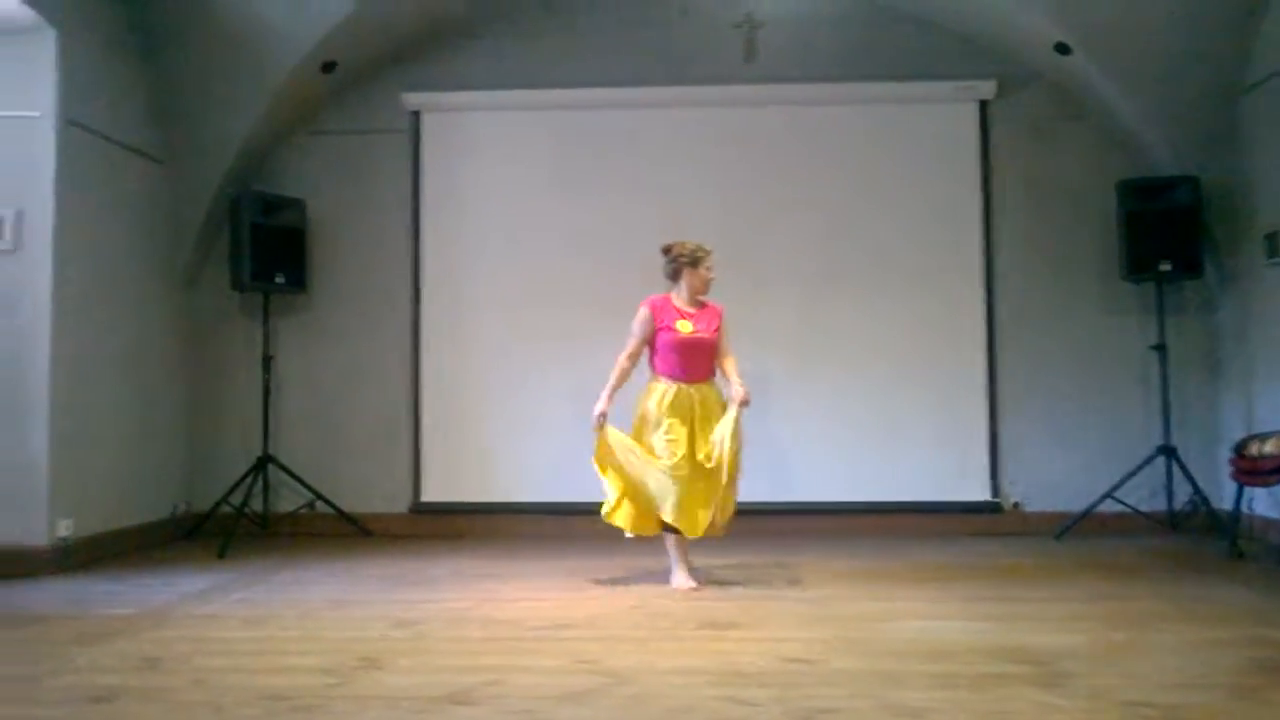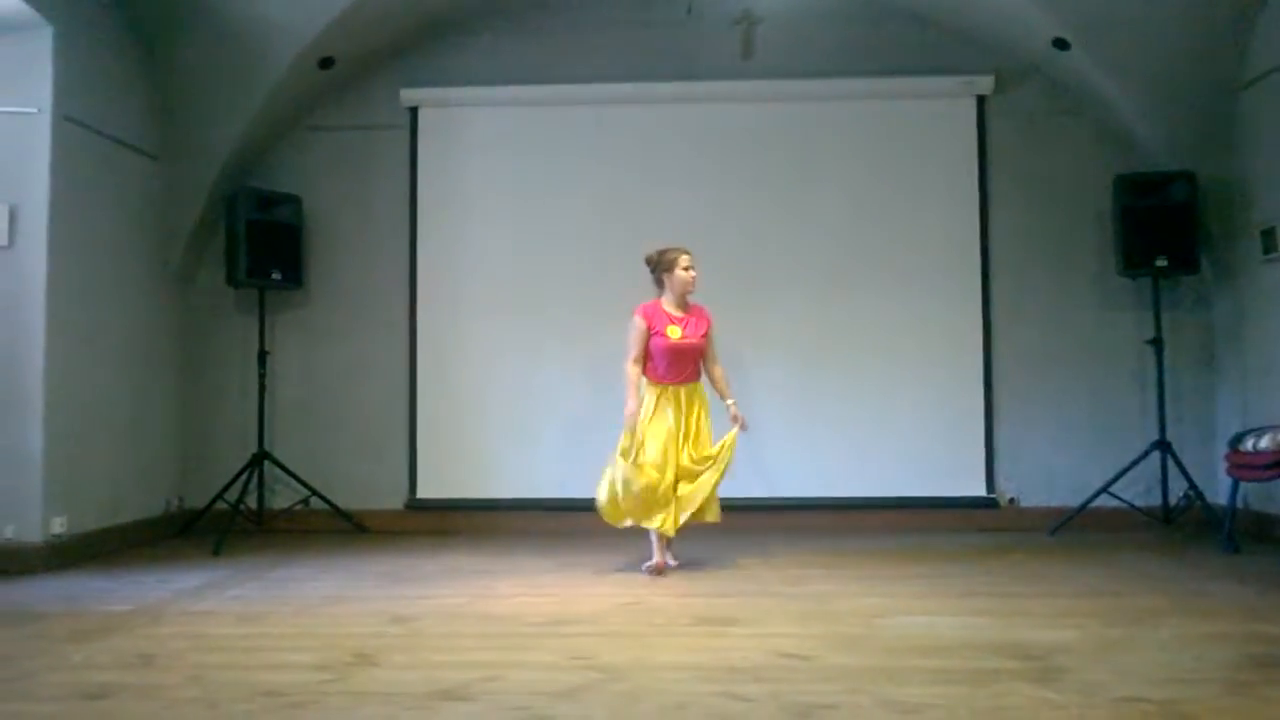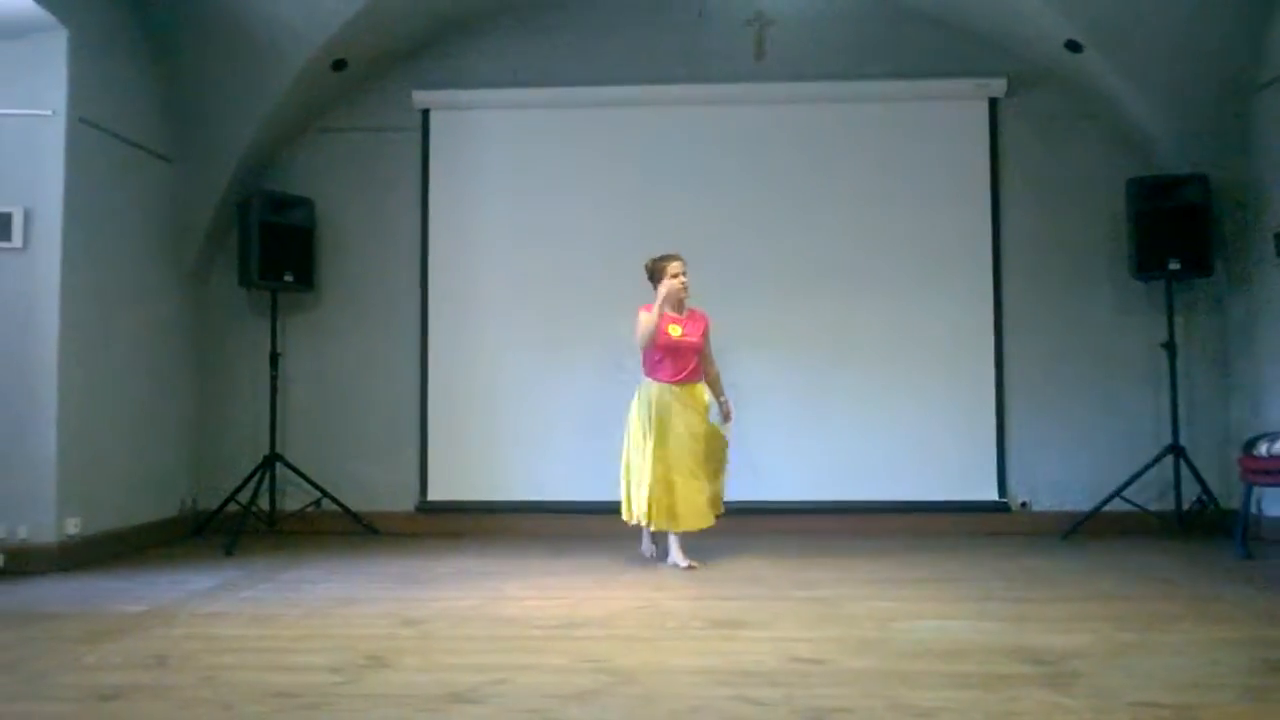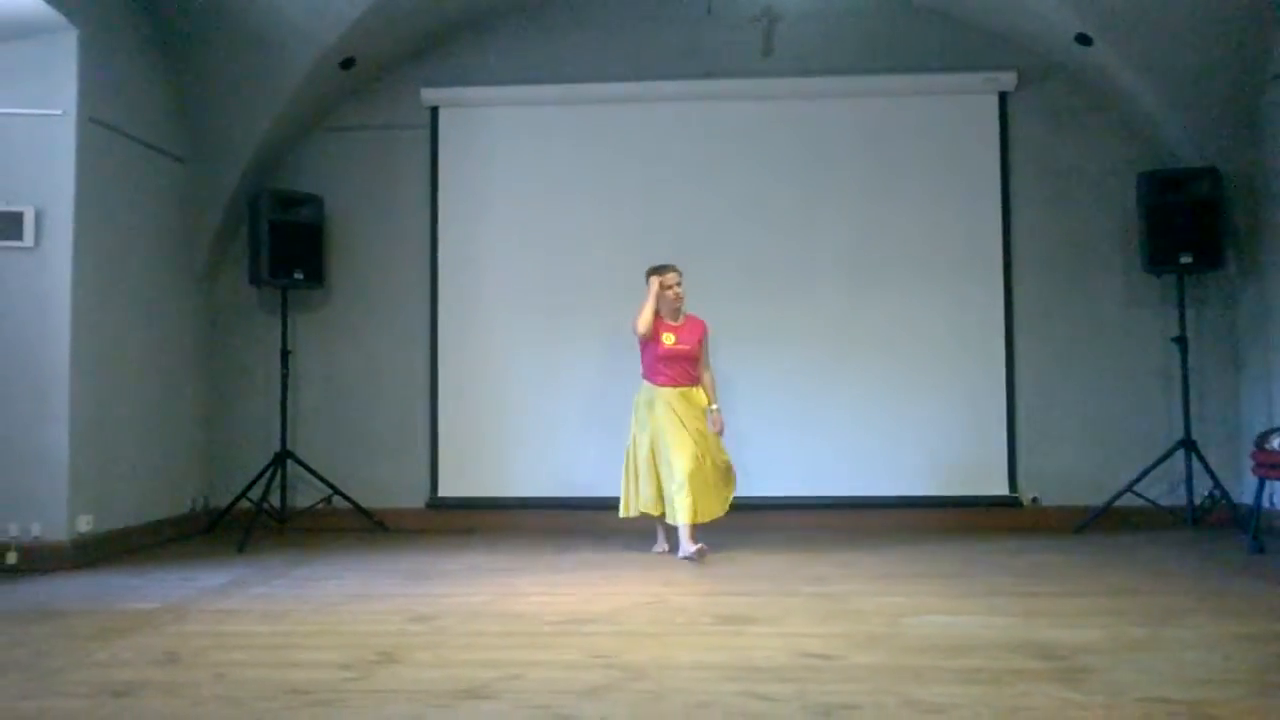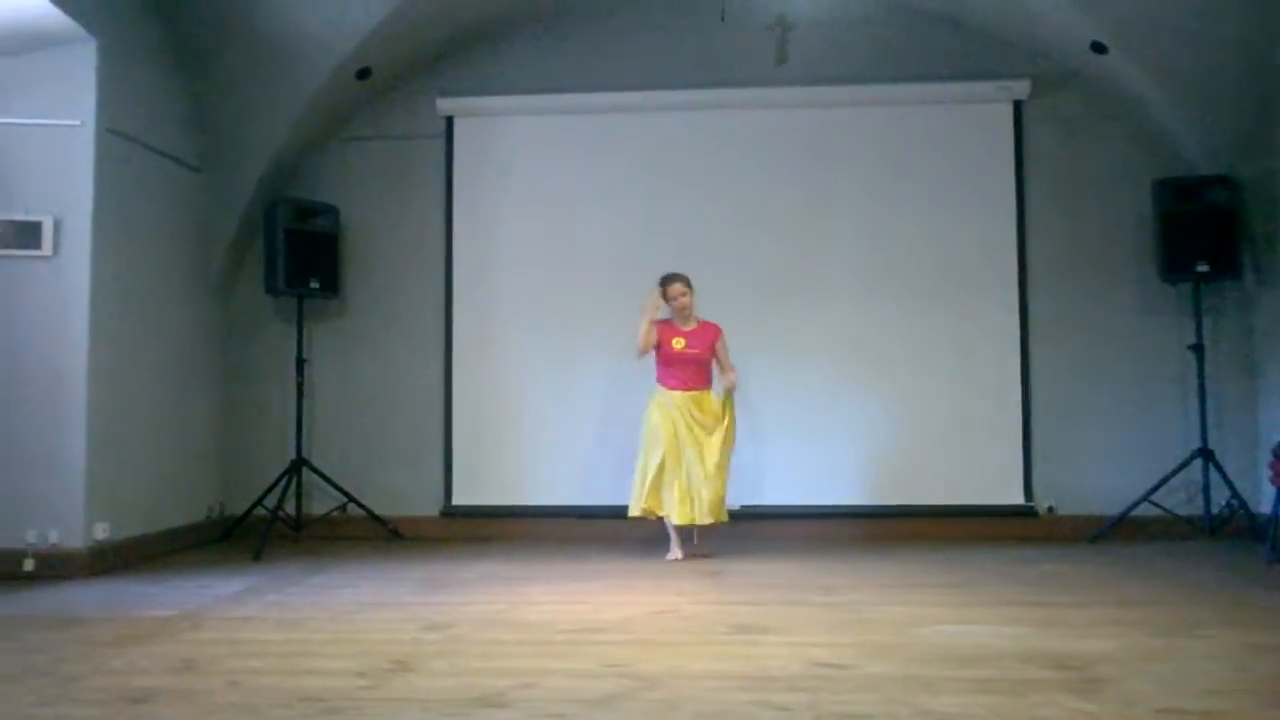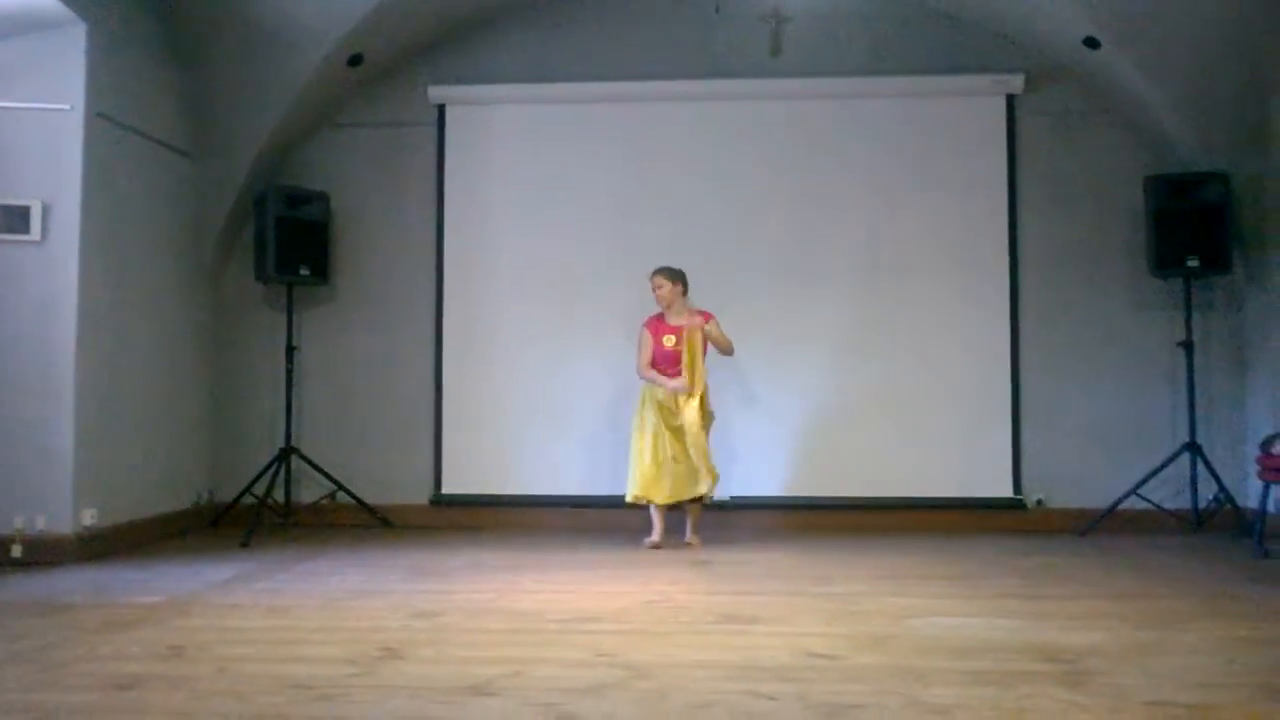
dt=0.3s
person 1, frame 1
left shoulder: (714, 313)
right shoulder: (653, 308)
left elbow: (725, 356)
right elbow: (629, 356)
left wrist: (736, 385)
right wrist: (606, 397)
left hip: (706, 403)
right hip: (666, 402)
left knee: (702, 479)
right knee: (670, 479)
left ankle: (678, 551)
right ankle: (679, 569)
person 1, frame 2
left shoulder: (702, 316)
right shoulder: (646, 314)
left elbow: (711, 363)
right elbow: (634, 363)
left wrist: (730, 402)
right wrist: (632, 401)
left hip: (691, 402)
right hip: (656, 401)
left knee: (686, 474)
right knee: (655, 472)
left ankle: (666, 546)
right ankle: (657, 551)
person 1, frame 3
left shoulder: (700, 320)
right shoulder: (648, 313)
left elbow: (707, 363)
right elbow: (643, 340)
left wrist: (722, 398)
right wrist: (660, 299)
left hip: (690, 401)
right hip: (656, 400)
left knee: (685, 471)
right knee: (654, 469)
left ankle: (675, 550)
right ankle: (647, 536)
person 1, frame 4
left shoulder: (698, 326)
right shoulder: (650, 322)
left elbow: (704, 370)
right elbow: (641, 331)
left wrist: (714, 408)
right wrist: (651, 293)
left hip: (688, 403)
right hip: (655, 402)
left knee: (687, 466)
right knee: (657, 468)
left ankle: (685, 542)
right ankle: (662, 536)
person 1, frame 5
left shoulder: (711, 331)
right shoulder: (660, 329)
left elbow: (726, 367)
right elbow: (640, 349)
left wrist: (730, 378)
right wrist: (649, 312)
left hip: (701, 407)
right hip: (667, 407)
left knee: (702, 470)
right knee: (668, 470)
left ankle: (696, 538)
right ankle: (675, 543)
person 1, frame 6
left shoulder: (704, 319)
right shoulder: (651, 326)
left elbow: (728, 349)
right elbow: (641, 368)
left wrist: (706, 331)
right wrist: (669, 383)
left hip: (692, 400)
right hip: (659, 400)
left knee: (693, 462)
right knee: (655, 461)
left ankle: (692, 530)
right ankle: (657, 529)
